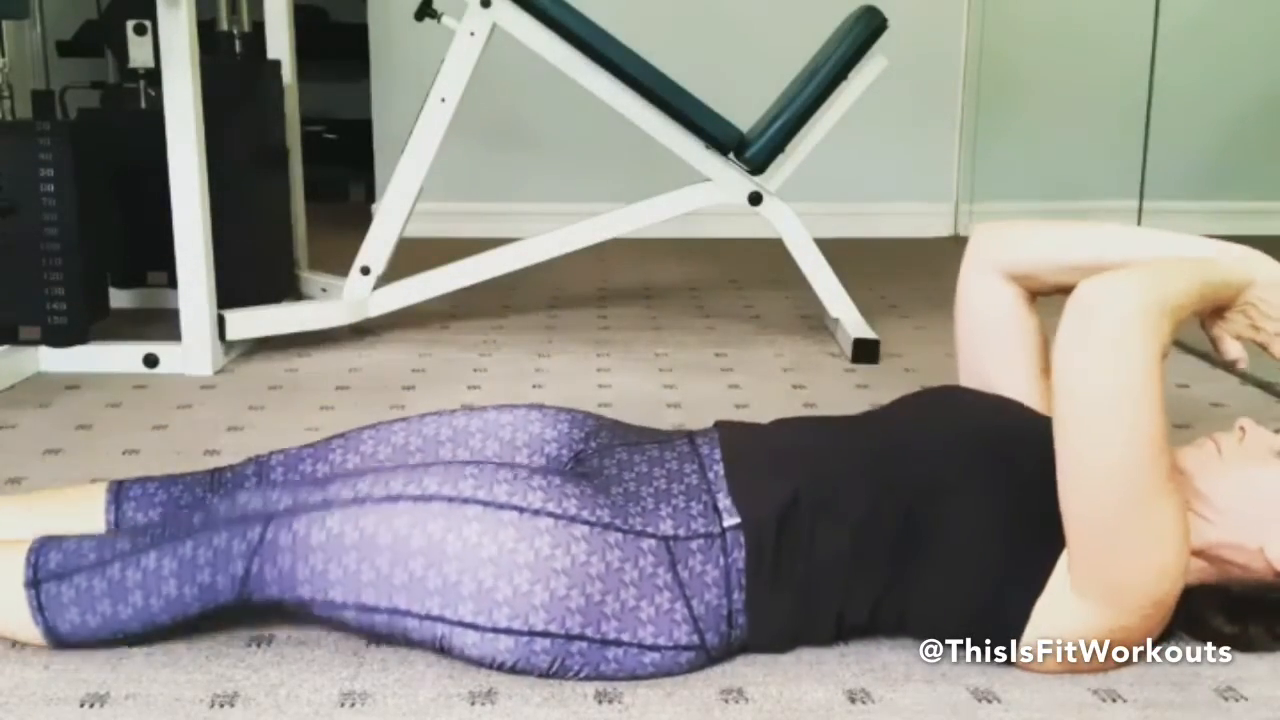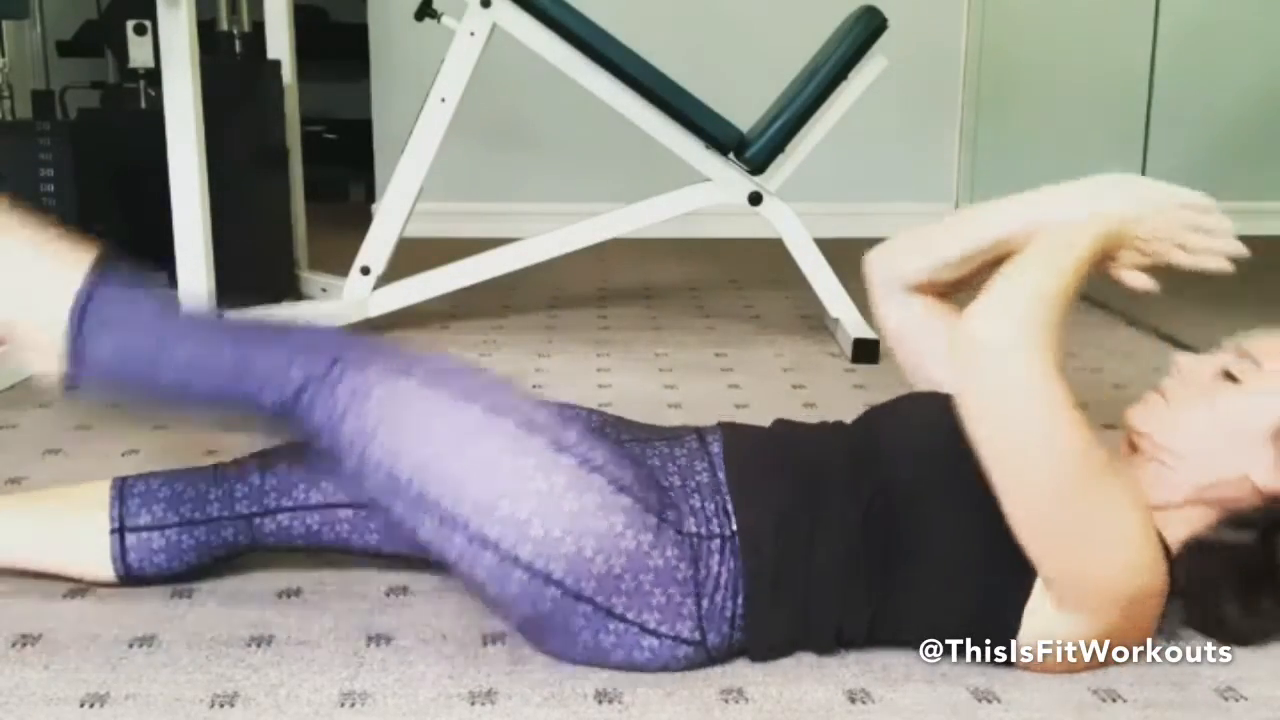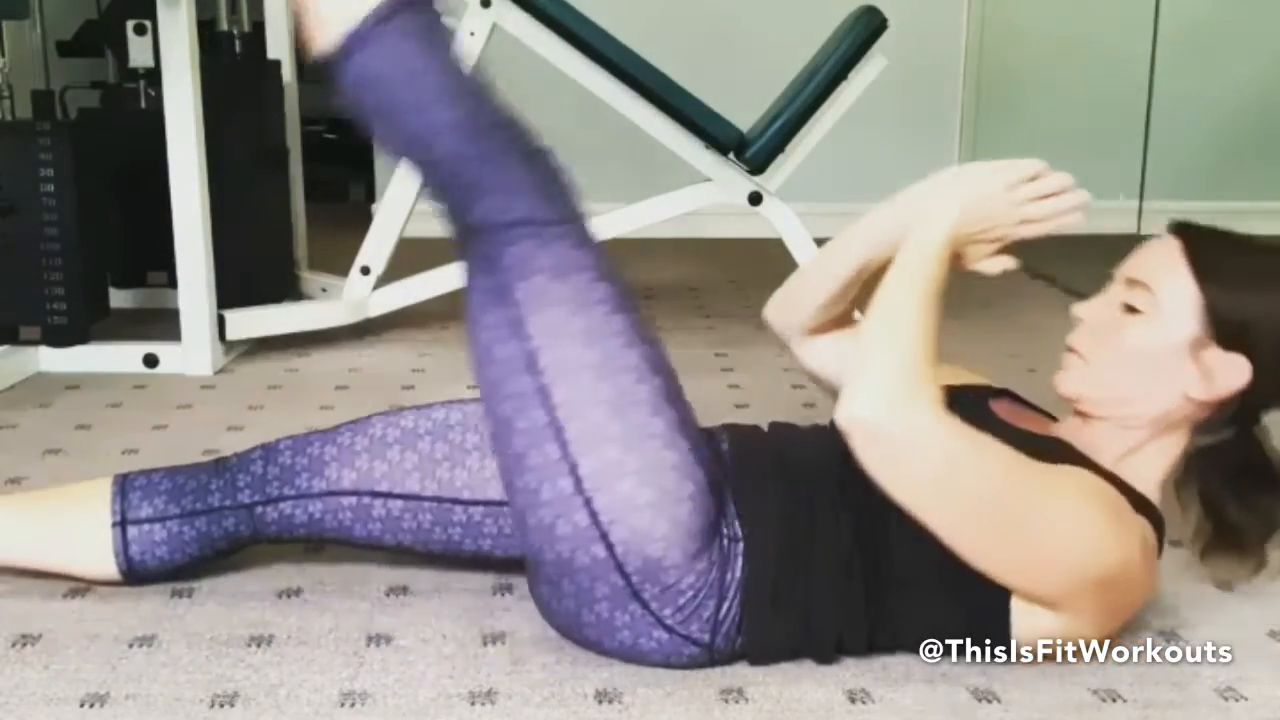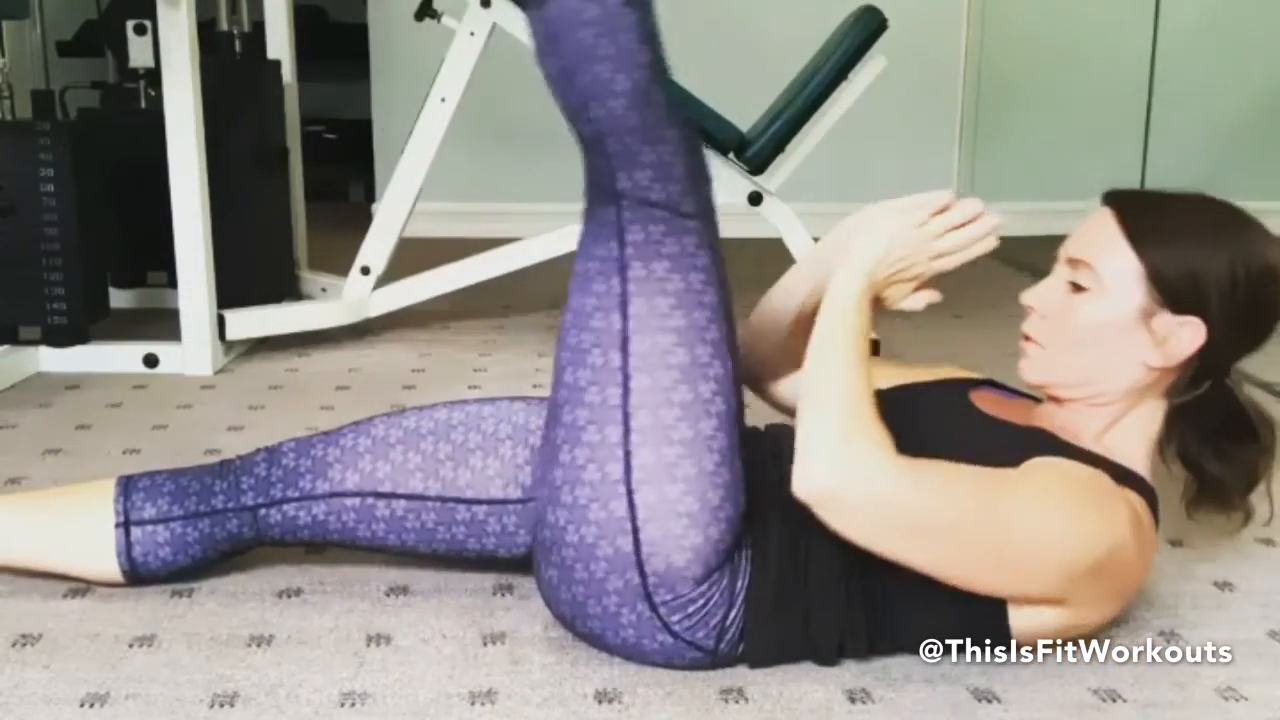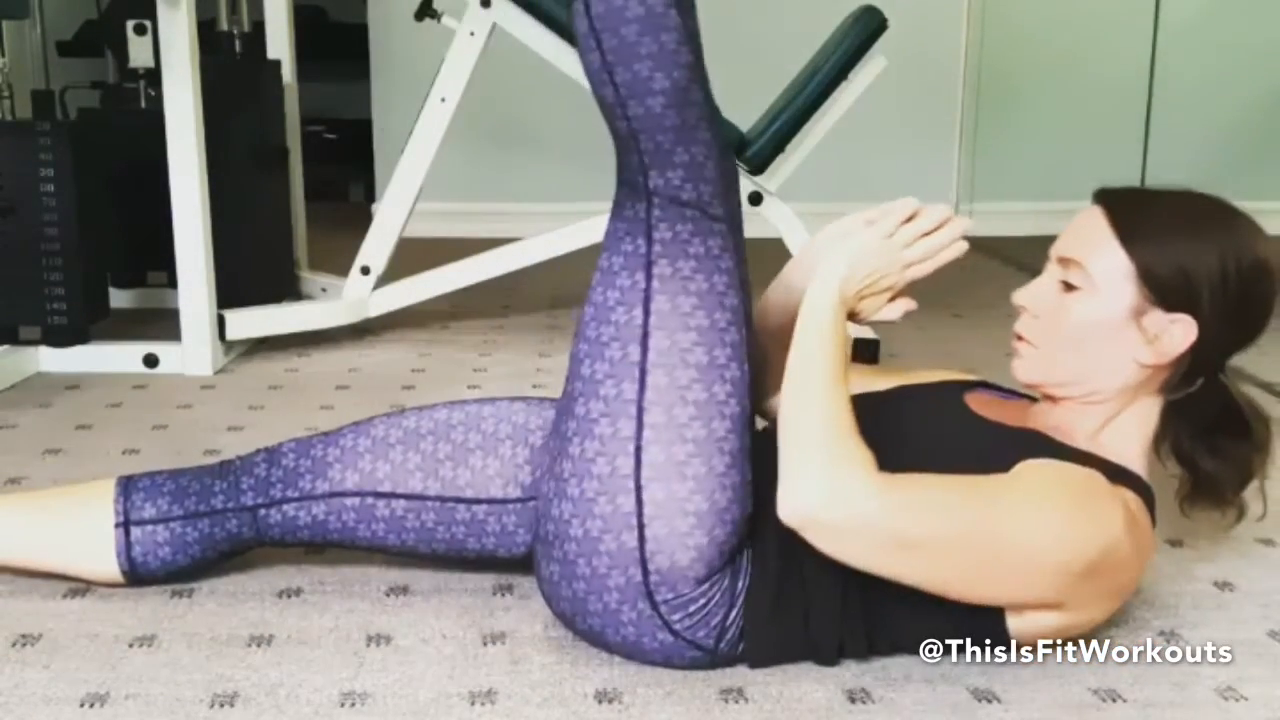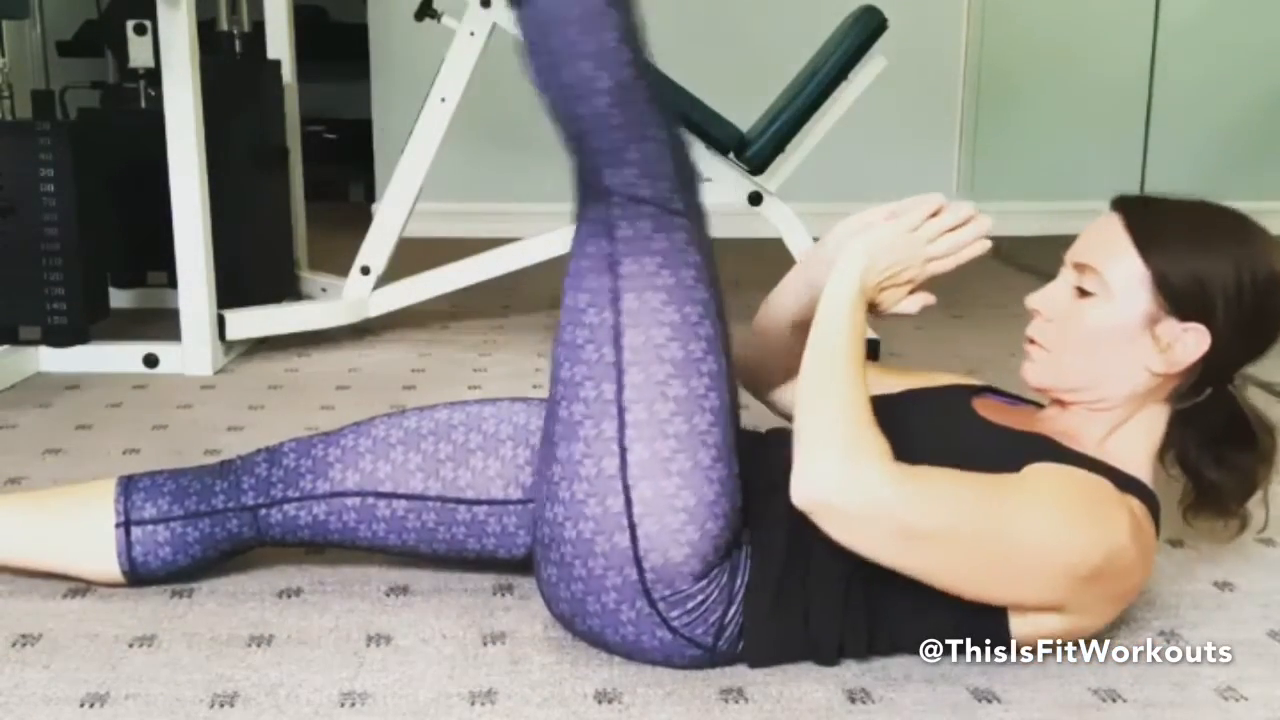
dt=0.3s
person 1, frame 1
left shoulder: (1124, 580)
right shoulder: (1069, 472)
left elbow: (1108, 318)
right elbow: (995, 258)
left hip: (670, 577)
right hip: (665, 470)
left knee: (255, 542)
right knee: (253, 492)
person 1, frame 2
left shoulder: (1101, 570)
right shoulder: (1073, 475)
left elbow: (1001, 352)
right elbow: (899, 274)
left wrist: (1088, 229)
right wrist: (1075, 211)
left hip: (679, 597)
right hip: (676, 483)
left knee: (320, 375)
right knee: (281, 484)
person 1, frame 3
left shoulder: (1099, 545)
right shoulder: (1026, 441)
left elbow: (883, 426)
right elbow: (802, 319)
left wrist: (932, 238)
right wrist: (923, 210)
left hip: (676, 583)
right hip: (700, 496)
left knee: (516, 214)
right knee: (266, 482)
person 1, frame 4
left shoulder: (1096, 527)
right shoulder: (1018, 409)
left elbow: (842, 482)
right elbow: (767, 363)
left wrist: (860, 275)
right wrist: (844, 260)
left hip: (663, 578)
right hip: (625, 500)
left knee: (647, 186)
right knee: (263, 485)
person 1, frame 5
left shoulder: (1089, 526)
right shoulder: (1018, 413)
left elbow: (823, 503)
right elbow: (767, 385)
left wrist: (832, 294)
right wrist: (819, 272)
left hip: (664, 579)
right hip: (622, 493)
left knee: (676, 184)
right knee: (265, 486)
person 1, frame 6
left shoulder: (1093, 534)
right shoulder: (1023, 416)
left elbow: (835, 489)
right elbow: (769, 364)
left wrist: (853, 285)
right wrist: (842, 257)
left hip: (668, 581)
right hip: (621, 505)
left knee: (641, 190)
right knee: (266, 485)
